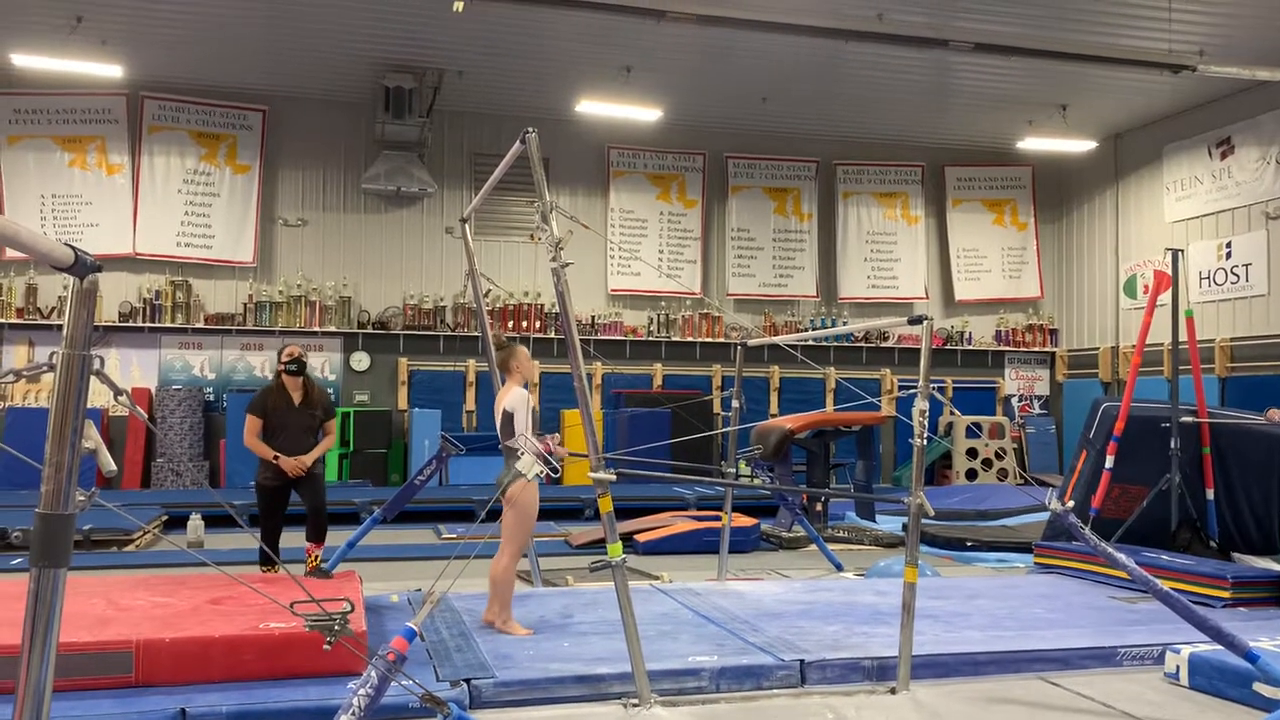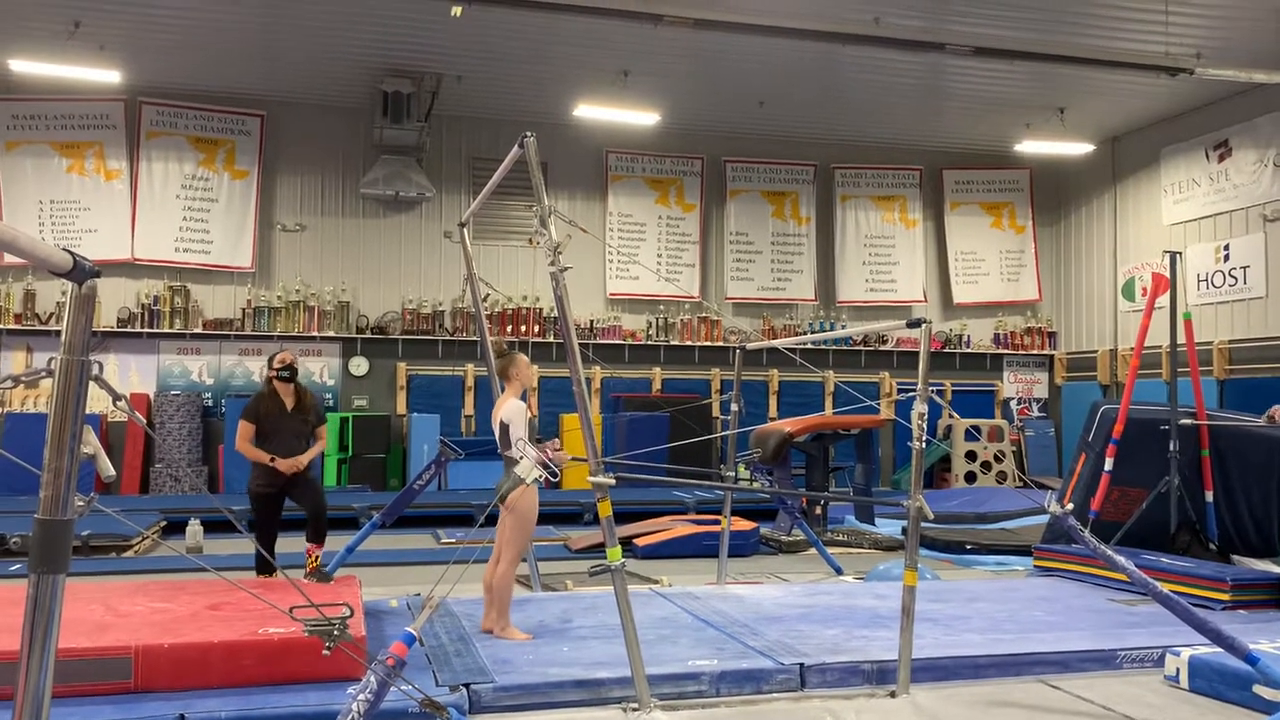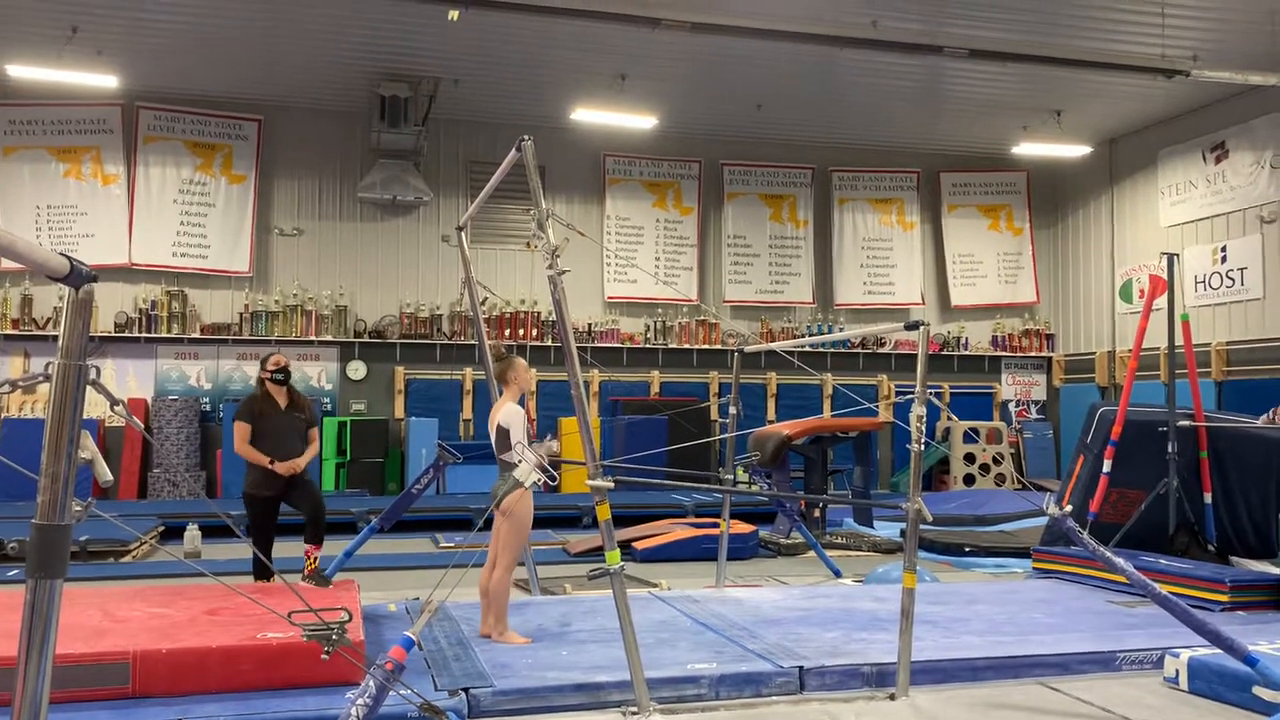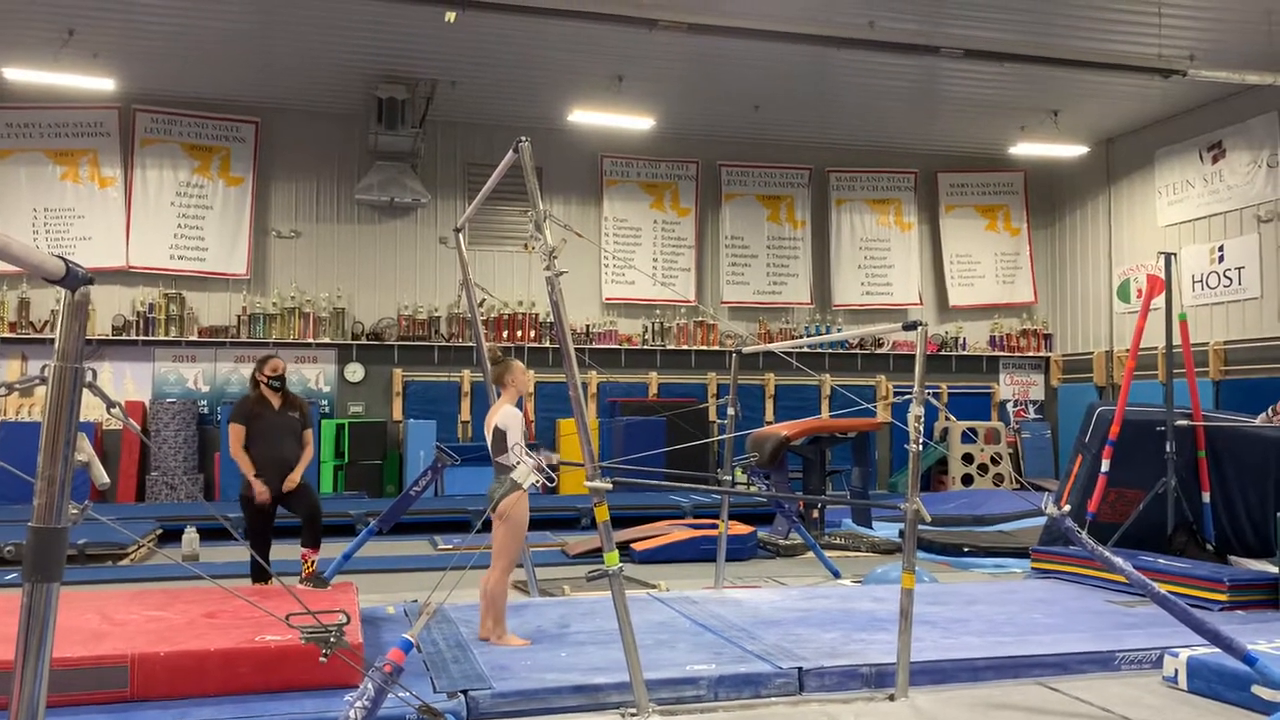
dt=0.2s
person 1, frame 1
left shoulder: (504, 395)
right shoulder: (521, 396)
right elbow: (526, 445)
left wrist: (544, 444)
right wrist: (551, 447)
left hip: (510, 477)
right hip: (521, 480)
left knee: (506, 551)
right knee: (512, 553)
left ankle: (492, 611)
right ankle: (504, 618)
person 1, frame 2
left shoulder: (501, 405)
right shoulder: (517, 407)
right elbow: (521, 456)
left wrist: (543, 449)
right wrist: (551, 456)
left hip: (509, 484)
right hip: (522, 486)
left knee: (499, 557)
right knee: (510, 560)
left ankle: (490, 618)
right ankle: (503, 625)
person 1, frame 3
left shoulder: (498, 409)
right shoulder: (515, 412)
right elbow: (522, 460)
left wrist: (537, 451)
right wrist: (541, 455)
left hip: (503, 487)
right hip: (516, 490)
left knee: (494, 562)
right knee: (506, 565)
left ankle: (488, 623)
right ankle: (501, 630)
person 1, frame 4
left shoulder: (495, 412)
right shoulder: (512, 414)
right elbow: (517, 462)
left wrist: (533, 461)
right wrist: (537, 465)
left hip: (499, 489)
right hip: (511, 493)
left knee: (497, 566)
right knee: (503, 567)
left ankle: (487, 625)
right ankle: (499, 633)
person 2, frame 1
left shoulder: (319, 396)
right shoulder: (266, 396)
left elbow: (331, 434)
right elbow: (250, 438)
left wrist: (311, 456)
right wrist: (279, 459)
left hip: (308, 469)
right hip: (272, 473)
left knee: (318, 508)
right knee: (270, 530)
left ankle: (313, 567)
person 2, frame 2
left shoulder: (311, 402)
right shoulder: (258, 403)
left elbow: (322, 439)
right elbow: (242, 444)
left wrist: (306, 457)
right wrist: (275, 461)
left hip: (300, 476)
right hip: (265, 481)
left knee: (318, 507)
right knee: (265, 538)
left ankle: (313, 568)
person 2, frame 3
left shoulder: (303, 404)
right shoulder: (251, 404)
left elbow: (314, 441)
right elbow: (241, 445)
left wrist: (302, 460)
right wrist: (274, 464)
left hip: (295, 479)
right hip: (260, 484)
left knee: (317, 508)
right knee: (262, 542)
left ankle: (311, 571)
person 2, frame 4
left shoulder: (298, 405)
right shoulder: (245, 406)
left elbow: (308, 445)
right elbow: (236, 448)
left wrist: (297, 472)
right wrist: (255, 480)
left hip: (290, 483)
right hip: (258, 487)
left knee: (313, 511)
right knee: (259, 544)
left ankle: (309, 574)
